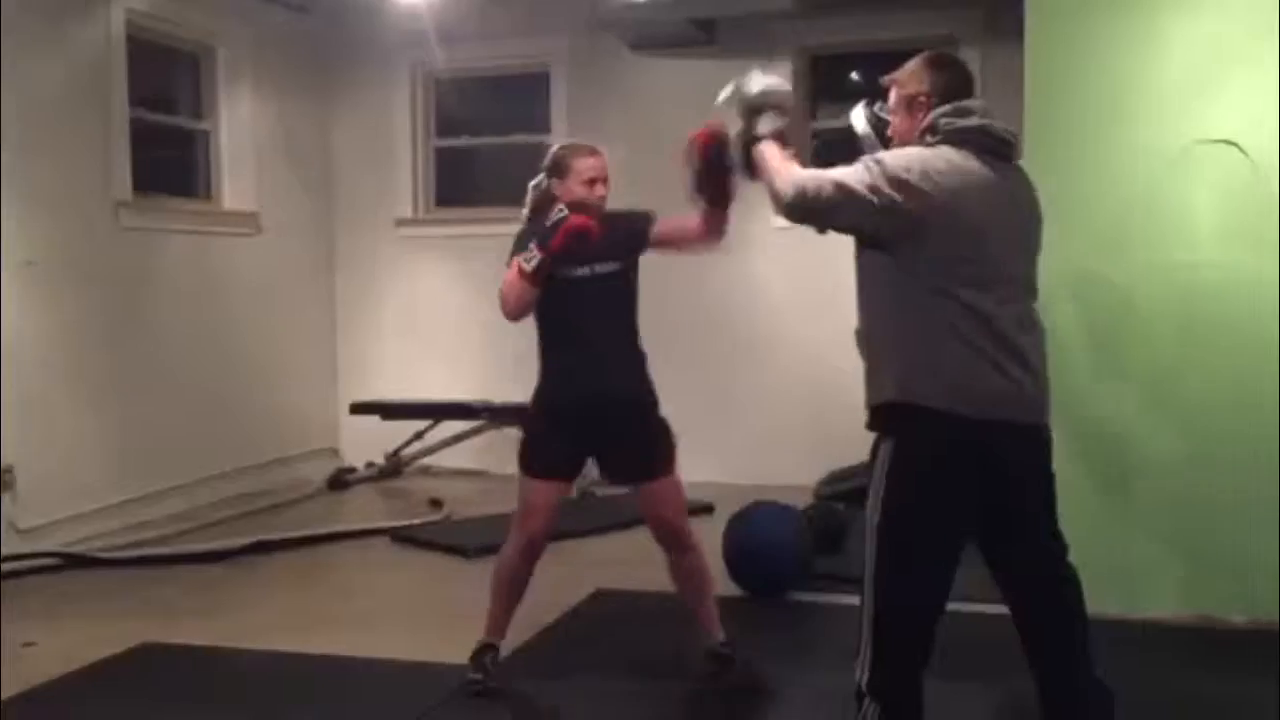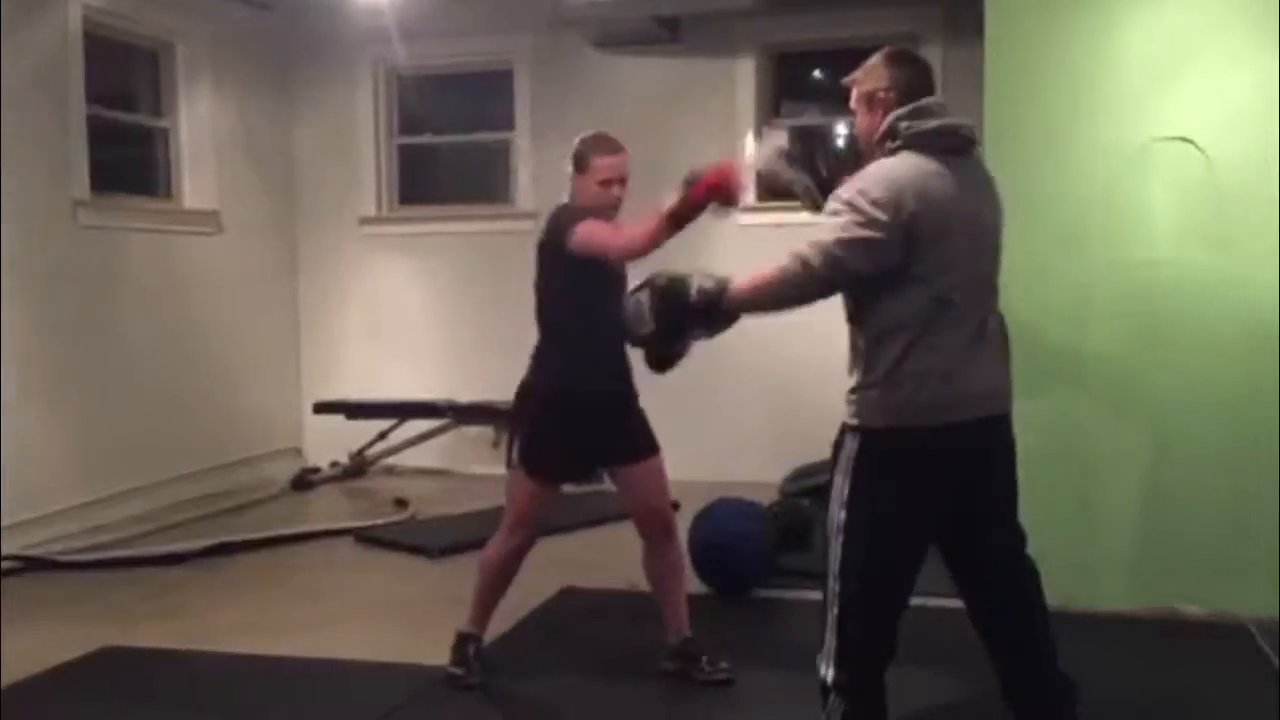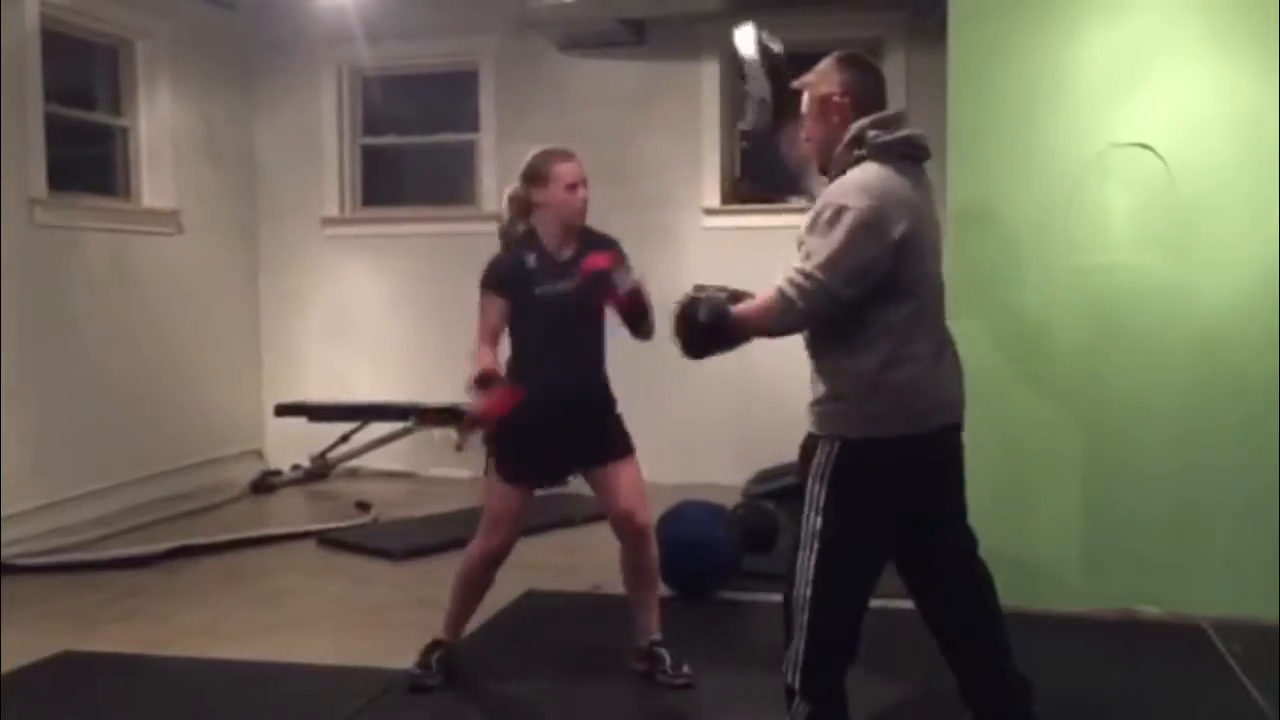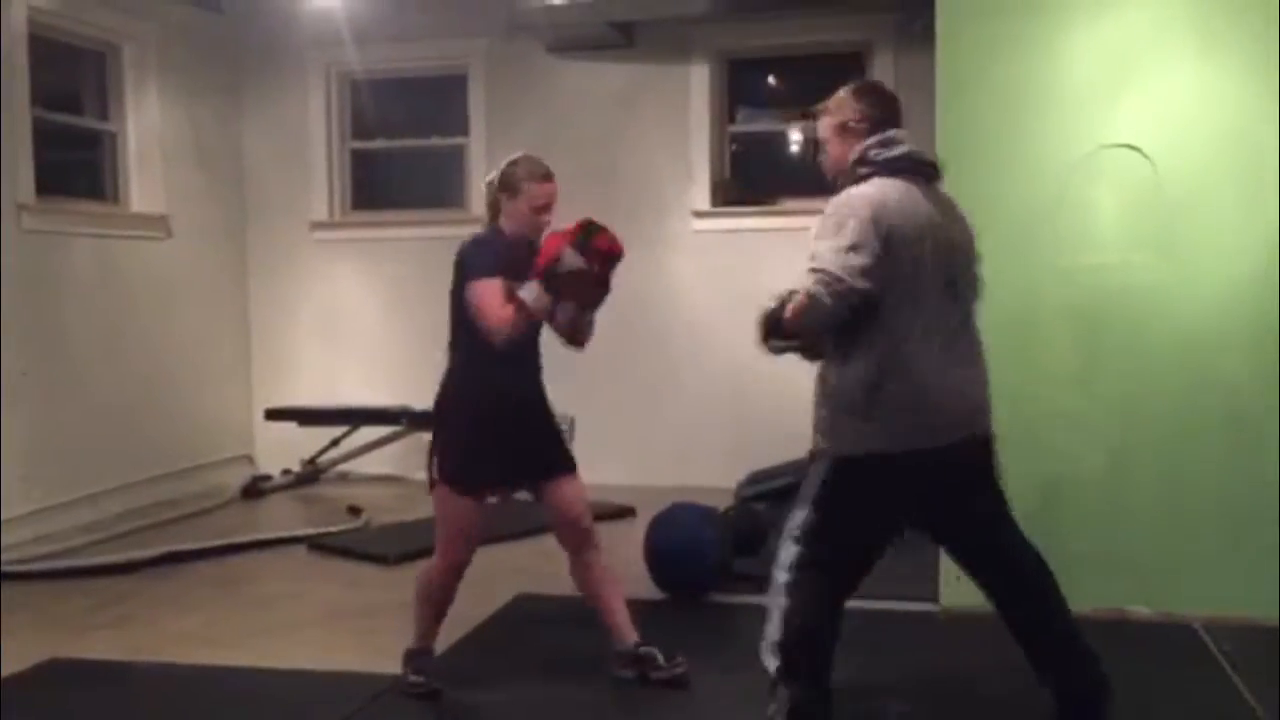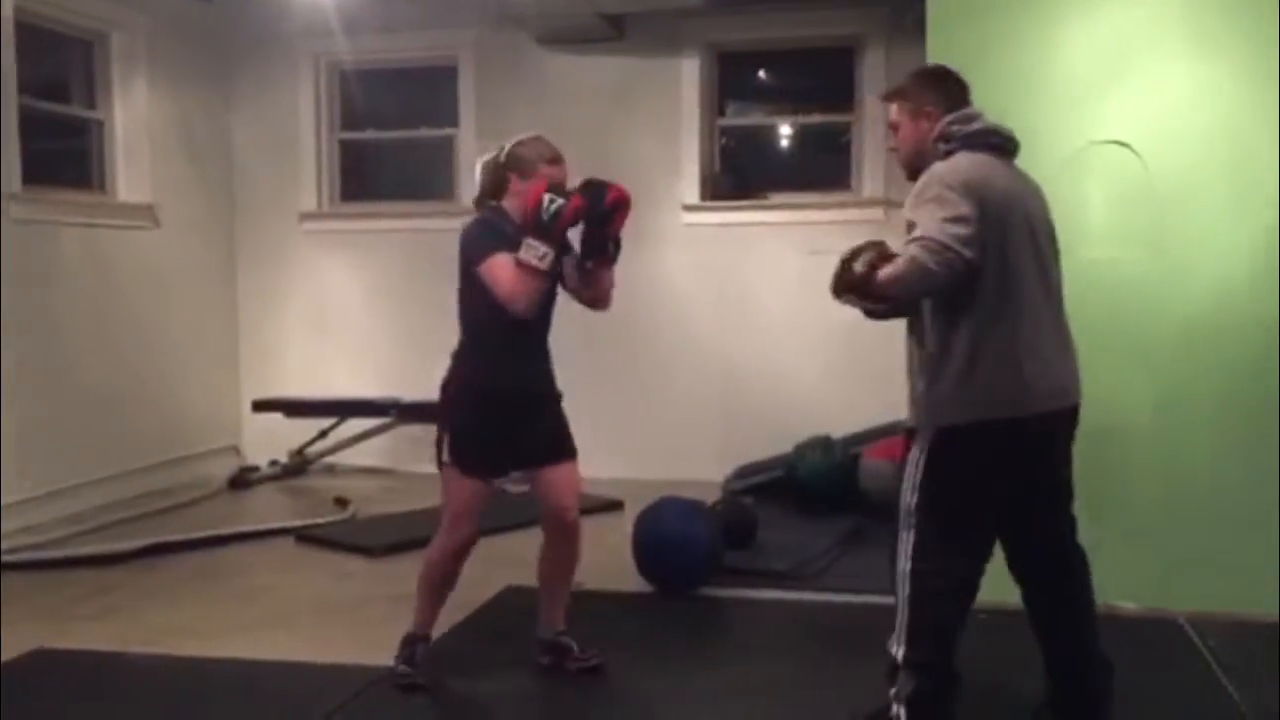
dt=0.4s
person 1, frame 1
left shoulder: (914, 173)
right shoulder: (1013, 181)
left elbow: (799, 194)
left wrist: (763, 136)
right wrist: (882, 162)
left hip: (934, 421)
right hip: (1020, 417)
left knee: (900, 593)
right knee: (1041, 577)
person 1, frame 2
left shoulder: (891, 183)
right shoulder: (972, 176)
left elbow: (811, 271)
left wrist: (717, 299)
left hip: (902, 423)
right hip: (982, 415)
left knee: (863, 588)
right knee: (1000, 571)
person 1, frame 3
left shoulder: (858, 195)
right shoulder: (905, 177)
left elbow: (800, 304)
left wrist: (724, 319)
left hip: (867, 430)
right hip: (932, 419)
left knee: (826, 592)
right knee: (951, 573)
person 1, frame 4
left shoulder: (858, 205)
right shoulder: (944, 209)
left elbow: (822, 303)
left wrist: (785, 317)
right wrist: (813, 324)
left hip: (874, 440)
right hip: (961, 429)
left knee: (807, 580)
right knee: (1010, 568)
person 1, frame 5
left shoulder: (948, 178)
right shoulder: (1018, 181)
left elbow: (931, 267)
left wrist: (872, 280)
right wrist: (895, 284)
left hip: (971, 412)
right hip: (1046, 403)
left knee: (932, 565)
right knee: (1051, 556)
person 2, frame 1
left shoulder: (623, 230)
right shoulder: (532, 237)
left elbow: (707, 231)
right elbow: (513, 306)
left wrist: (714, 184)
right wrist: (548, 248)
left hip: (628, 404)
right hip: (559, 409)
left knee: (676, 532)
right knee: (529, 534)
left ankle: (718, 644)
right ankle: (490, 646)
person 2, frame 2
left shoulder: (607, 239)
right shoulder: (564, 226)
right elbow: (628, 244)
right wrist: (688, 203)
left hip: (614, 400)
right hip: (553, 402)
left knee: (659, 521)
right knee: (517, 533)
left ankle: (681, 644)
right ankle: (470, 639)
person 2, frame 3
left shoulder: (602, 249)
right shoulder: (511, 262)
left elbow: (643, 329)
right elbow: (486, 339)
left wrist: (629, 294)
right wrist: (490, 381)
left hip: (591, 410)
right hip: (528, 414)
left knee: (637, 523)
right knee: (493, 543)
left ankle: (650, 645)
right ankle: (444, 644)
person 2, frame 4
left shoulder: (538, 257)
right shoulder: (480, 254)
left elbow: (575, 337)
right elbow: (499, 330)
left wrist: (589, 290)
right wrist: (546, 283)
left hip: (527, 412)
right hip: (470, 417)
left knee: (580, 531)
right knee: (454, 552)
left ankle: (630, 649)
right ankle: (419, 653)
person 2, frame 5
left shoulder: (548, 233)
right shoulder: (483, 233)
left elbow: (598, 298)
right elbow: (519, 300)
right wrist: (542, 237)
left hip: (535, 395)
right hip: (478, 396)
left knee: (565, 518)
right knee: (460, 532)
left ankle: (552, 637)
right ankle: (417, 638)
